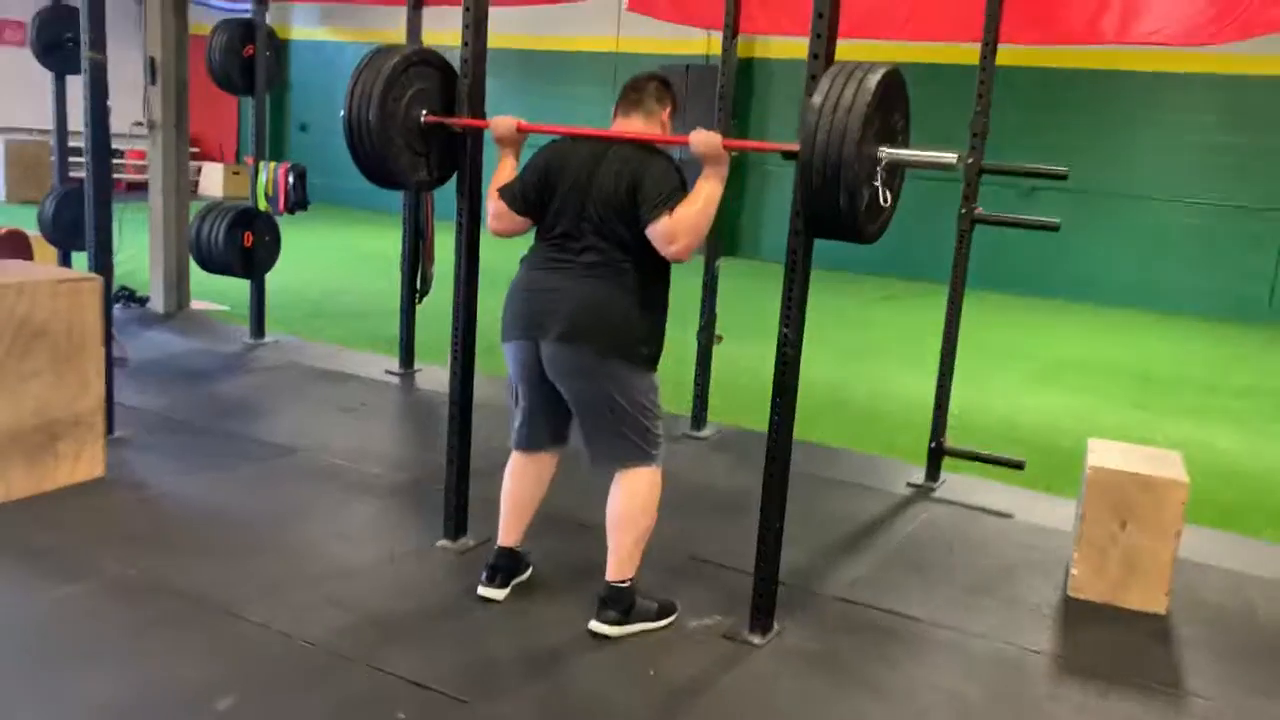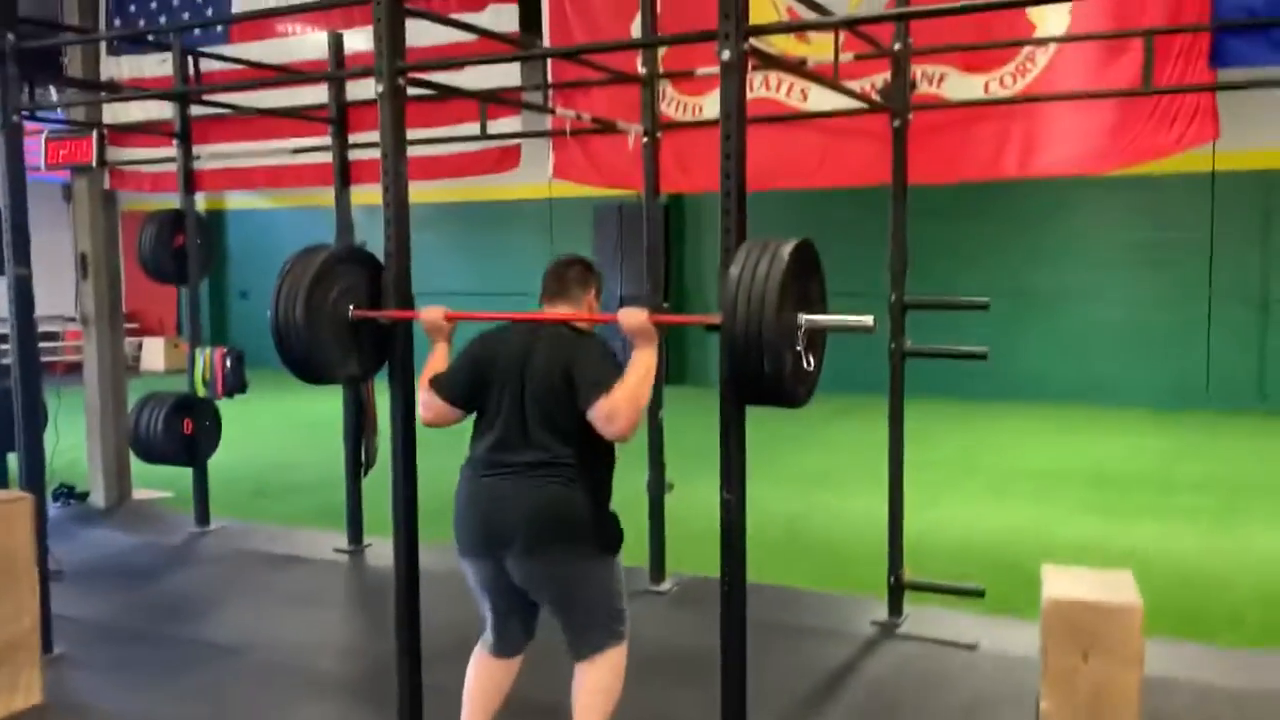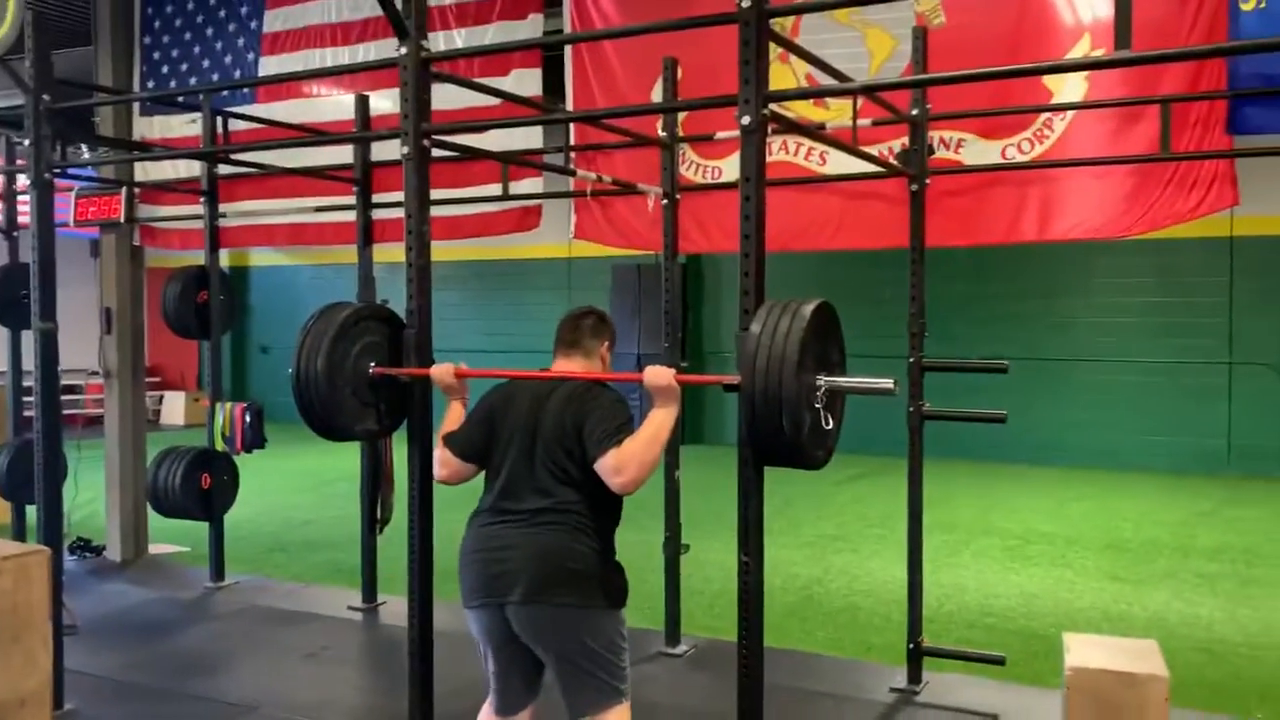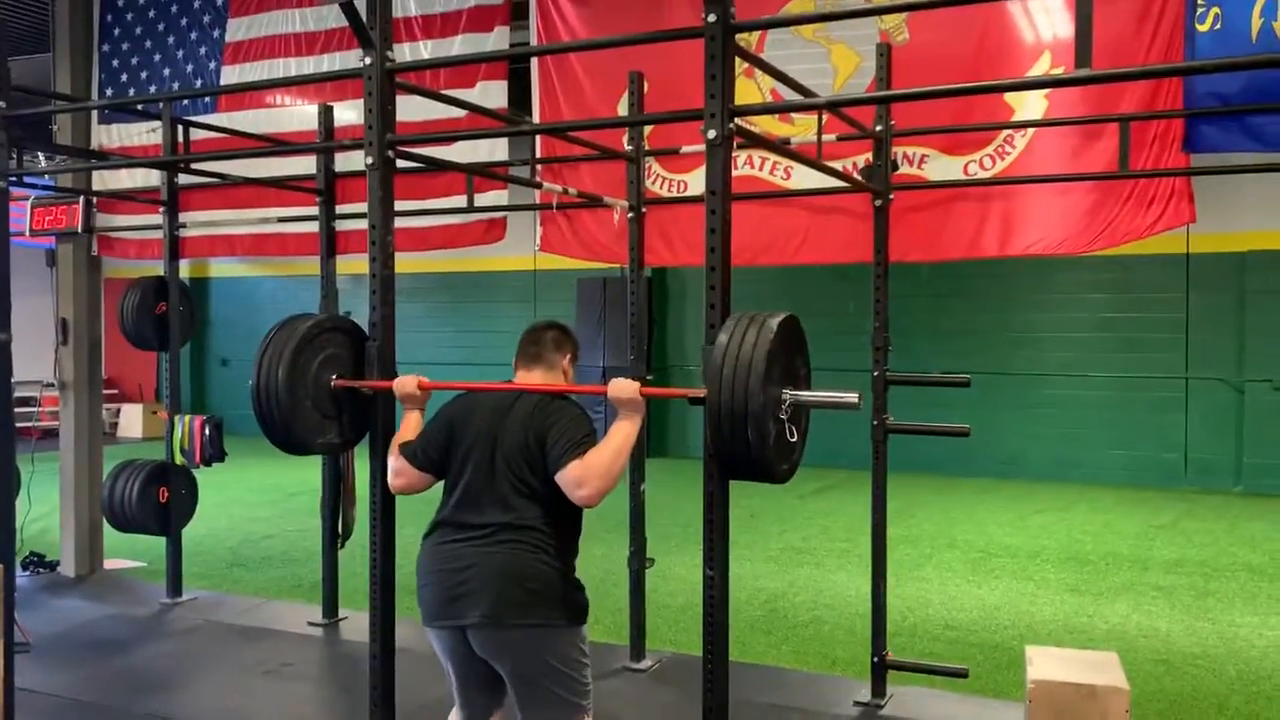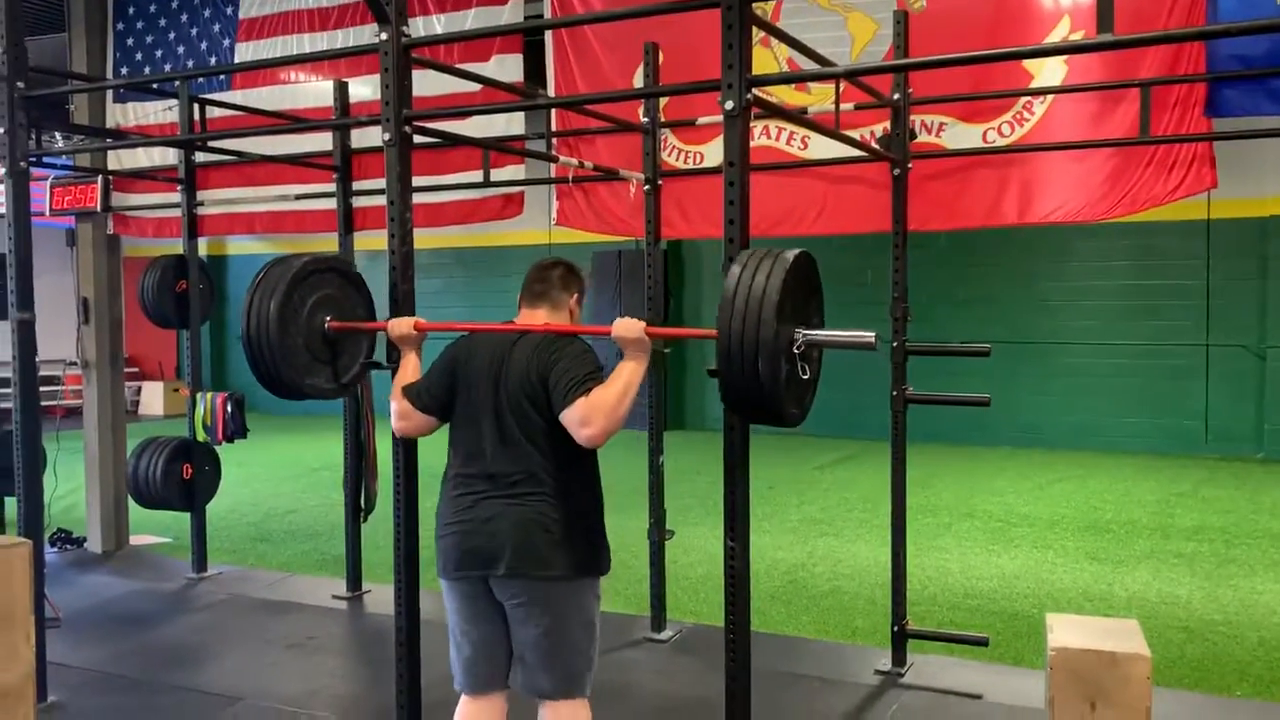
dt=1s
person 1, frame 1
left shoulder: (557, 152)
right shoulder: (653, 166)
left elbow: (499, 220)
right elbow: (676, 241)
left wrist: (507, 150)
right wrist: (713, 172)
left hip: (529, 312)
right hip: (599, 329)
left knee: (534, 442)
right knee: (637, 460)
left ankle: (503, 564)
right ankle: (618, 599)
person 1, frame 2
left shoulder: (489, 343)
right shoulder: (586, 350)
left elbow: (431, 411)
right elbow: (615, 422)
left wrist: (440, 341)
right wrist: (645, 349)
left hip: (480, 516)
right hip: (558, 523)
left knee: (502, 638)
right knee: (603, 642)
person 1, frame 3
left shoulder: (502, 397)
right shoulder: (598, 402)
left elbow: (446, 468)
right elbow: (623, 473)
left wrist: (456, 399)
right wrist: (664, 406)
left hip: (485, 567)
right hip: (562, 575)
person 1, frame 4
left shoulder: (462, 408)
right shoulder: (560, 414)
left elbow: (400, 477)
right elbow: (586, 486)
left wrist: (412, 408)
right wrist: (628, 418)
left hip: (442, 583)
right hip: (523, 590)
person 1, frame 5
left shoulder: (465, 350)
right shoulder: (565, 352)
left elbow: (405, 420)
right elbow: (591, 426)
left wrist: (409, 350)
right wrist: (633, 358)
left hip: (464, 539)
right hip: (546, 546)
